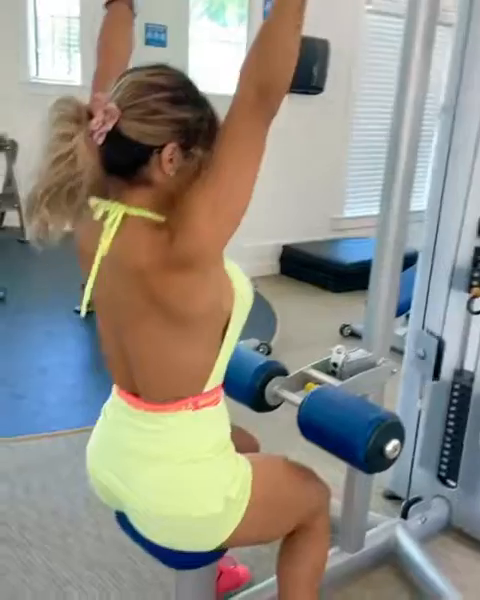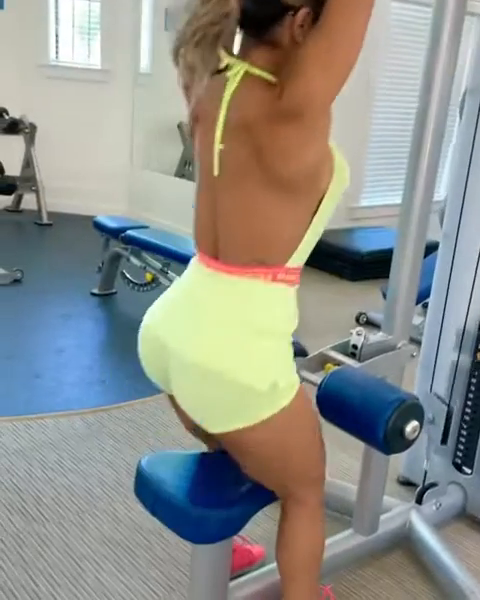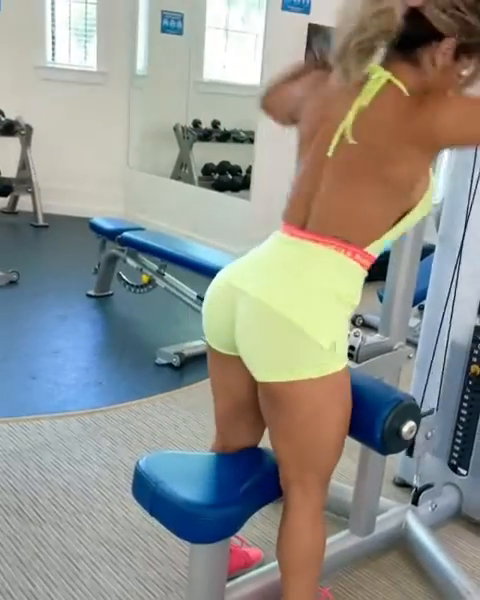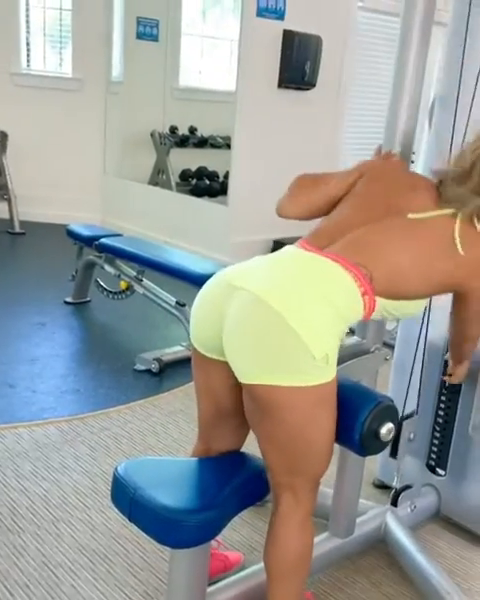
dt=0.5s
person 1, frame 1
left shoulder: (95, 216)
right shoulder: (180, 252)
left elbow: (109, 99)
right elbow: (261, 98)
left hip: (112, 460)
right hip: (177, 495)
left knee: (239, 448)
right knee: (312, 501)
person 1, frame 2
left shoulder: (207, 87)
right shoulder: (290, 110)
left hip: (168, 325)
right hip: (233, 354)
left knee: (229, 450)
right knee: (304, 494)
person 1, frame 3
left shoulder: (326, 90)
right shoulder: (420, 120)
left elbow: (273, 99)
left hip: (238, 286)
right hip: (300, 315)
left knee: (232, 447)
right knee: (306, 490)
person 1, frame 4
left shoulder: (391, 174)
left elbow: (290, 203)
left hip: (224, 288)
right hip: (287, 324)
left knee: (213, 451)
right knee: (296, 495)
